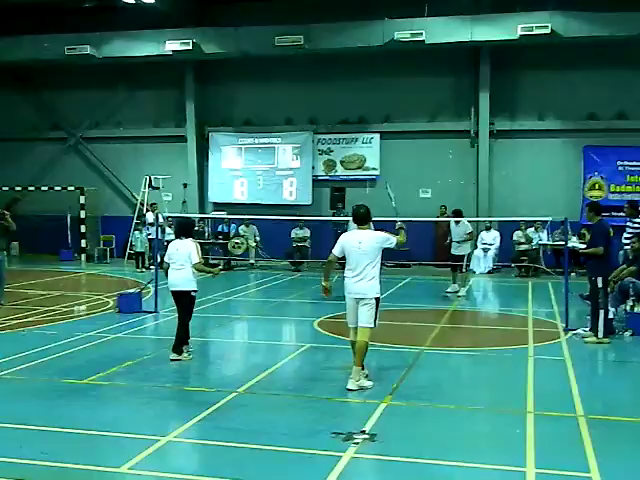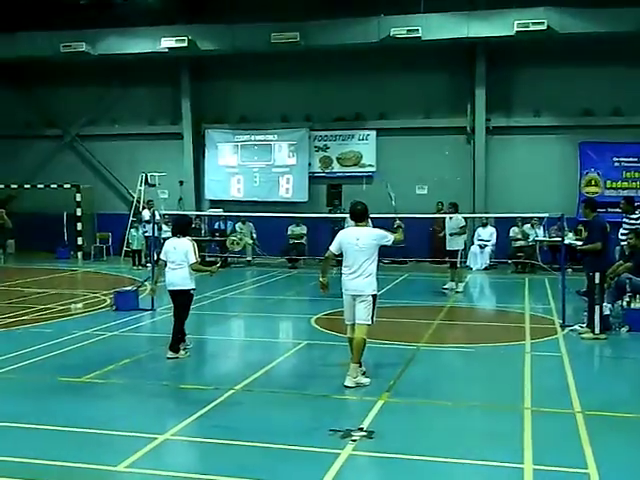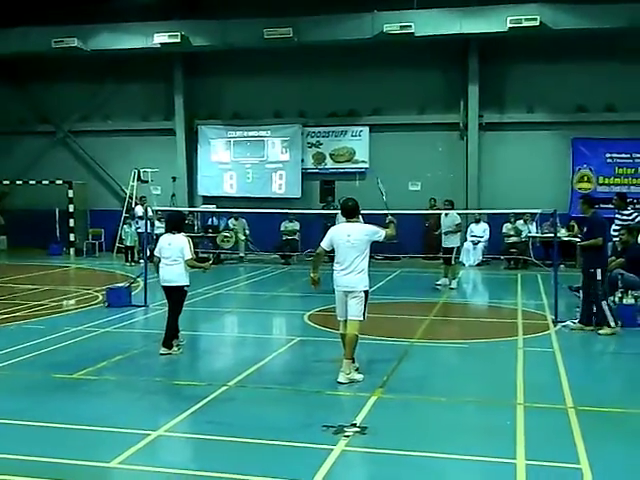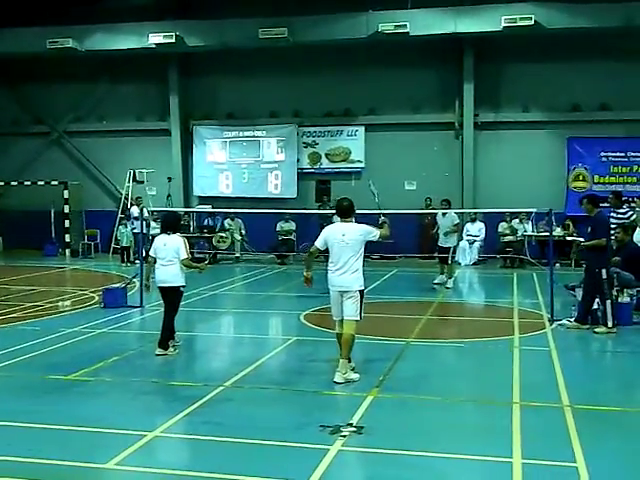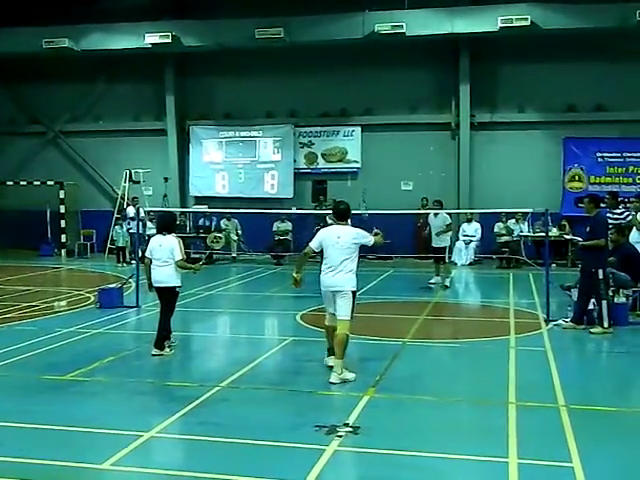
dt=0.5s
person 1, frame 1
left shoulder: (345, 237)
right shoulder: (378, 237)
left elbow: (330, 260)
right elbow: (402, 240)
left wrist: (325, 281)
right wrist: (401, 228)
left hip: (351, 290)
right hip: (369, 291)
left knee: (354, 331)
right knee: (364, 332)
left ankle: (359, 368)
right ankle: (356, 377)
person 1, frame 2
left shoulder: (343, 234)
right shoulder: (376, 234)
left elbow: (328, 257)
right elbow: (399, 238)
left wrist: (323, 277)
right wrist: (399, 227)
left hip: (348, 287)
right hip: (366, 288)
left knee: (351, 327)
right knee: (361, 329)
left ankle: (357, 365)
right ankle: (353, 374)
person 1, frame 3
left shoulder: (334, 230)
right shoulder: (367, 230)
left elbow: (319, 253)
right elbow: (391, 233)
left wrist: (314, 272)
right wrist: (391, 222)
left hip: (340, 283)
right hip: (358, 284)
left knee: (344, 323)
right knee: (353, 325)
left ankle: (350, 361)
right ankle: (346, 370)
person 1, frame 4
left shoulder: (328, 230)
right shoulder: (362, 230)
left elbow: (312, 252)
right elbow: (385, 234)
left wrist: (307, 271)
right wrist: (384, 223)
left hip: (335, 283)
right hip: (353, 284)
left knee: (339, 323)
right knee: (349, 325)
left ankle: (346, 361)
right ankle: (342, 370)
person 1, frame 5
left shoulder: (324, 232)
right shoulder: (357, 233)
left elbow: (306, 253)
right elbow: (379, 241)
left wrist: (297, 272)
right wrist: (377, 233)
left hip: (327, 283)
right hip: (346, 284)
left knee: (331, 315)
right knee: (343, 324)
left ankle: (331, 354)
right ankle: (338, 371)
person 2, frame 1
left shoulder: (172, 244)
right shoulder: (192, 244)
left elbow: (165, 266)
right elbow: (197, 266)
right wrist: (213, 270)
left hip: (174, 284)
right hip: (187, 285)
left knee: (183, 315)
right knee: (184, 317)
left ankle: (184, 343)
right ankle: (177, 351)
person 2, frame 2
left shoulder: (168, 242)
right shoulder: (189, 243)
left elbow: (161, 264)
right elbow: (194, 266)
left wrist: (155, 282)
right wrist: (210, 269)
left hip: (171, 283)
right hip: (185, 284)
left knee: (178, 314)
right knee: (181, 316)
left ankle: (182, 341)
right ankle: (173, 350)
person 2, frame 3
left shoulder: (163, 238)
right shoulder: (184, 239)
left elbow: (156, 260)
right elbow: (189, 262)
left wrist: (160, 275)
right wrist: (203, 266)
left hip: (165, 279)
right hip: (179, 280)
left knee: (173, 309)
right knee: (174, 312)
left ankle: (175, 337)
right ankle: (167, 346)
person 2, frame 4
left shoulder: (158, 239)
right shoulder: (179, 240)
left elbow: (150, 261)
right elbow: (185, 262)
left wrist: (147, 279)
right wrist: (198, 266)
left hip: (161, 280)
right hip: (175, 281)
left knee: (169, 310)
right knee: (170, 312)
left ankle: (170, 338)
right ankle: (162, 346)
person 2, frame 5
left shoulder: (153, 240)
right shoulder: (175, 240)
left elbow: (147, 262)
right elbow: (179, 263)
left wrist: (149, 280)
right wrist: (194, 267)
left hip: (157, 281)
right hip: (171, 281)
left knee: (165, 310)
right knee: (166, 312)
left ankle: (166, 338)
right ankle: (159, 347)
person 3, frame 1
left shoulder: (599, 227)
right shoulder: (601, 225)
left elbow: (599, 250)
left wrist: (583, 251)
right wrist: (585, 248)
left hip: (599, 270)
right hip: (597, 269)
left knee: (600, 302)
right knee: (596, 301)
left ankle: (602, 335)
right ankle: (596, 330)
person 3, frame 2
left shoulder: (596, 223)
right shoulder: (596, 221)
left elbow: (598, 245)
left wrist: (581, 248)
right wrist: (582, 244)
left hip: (596, 266)
right hip: (594, 265)
left knee: (596, 298)
right knee: (592, 297)
left ankle: (598, 331)
right ankle: (592, 326)
person 3, frame 3
left shoulder: (597, 219)
right shoulder: (589, 219)
left elbow: (599, 241)
left wrist: (581, 244)
right wrist: (581, 243)
left hip: (597, 263)
right hip: (589, 263)
left knee: (598, 294)
right knee: (587, 293)
left ankle: (610, 324)
right ankle: (586, 322)
person 3, frame 4
left shoulder: (601, 219)
right shoulder: (594, 218)
left elbow: (602, 241)
left wrist: (585, 244)
right wrist: (583, 244)
left hip: (600, 264)
right hip: (592, 263)
left knee: (604, 294)
right knee: (587, 293)
left ankle: (609, 325)
right ankle: (581, 320)
person 3, frame 5
left shoulder: (600, 219)
right shoulder: (592, 219)
left elbow: (601, 242)
left wrist: (583, 244)
right wrist: (581, 243)
left hip: (597, 264)
right hip: (588, 263)
left knee: (600, 294)
right knee: (583, 293)
left ankle: (605, 325)
right ankle: (577, 320)
